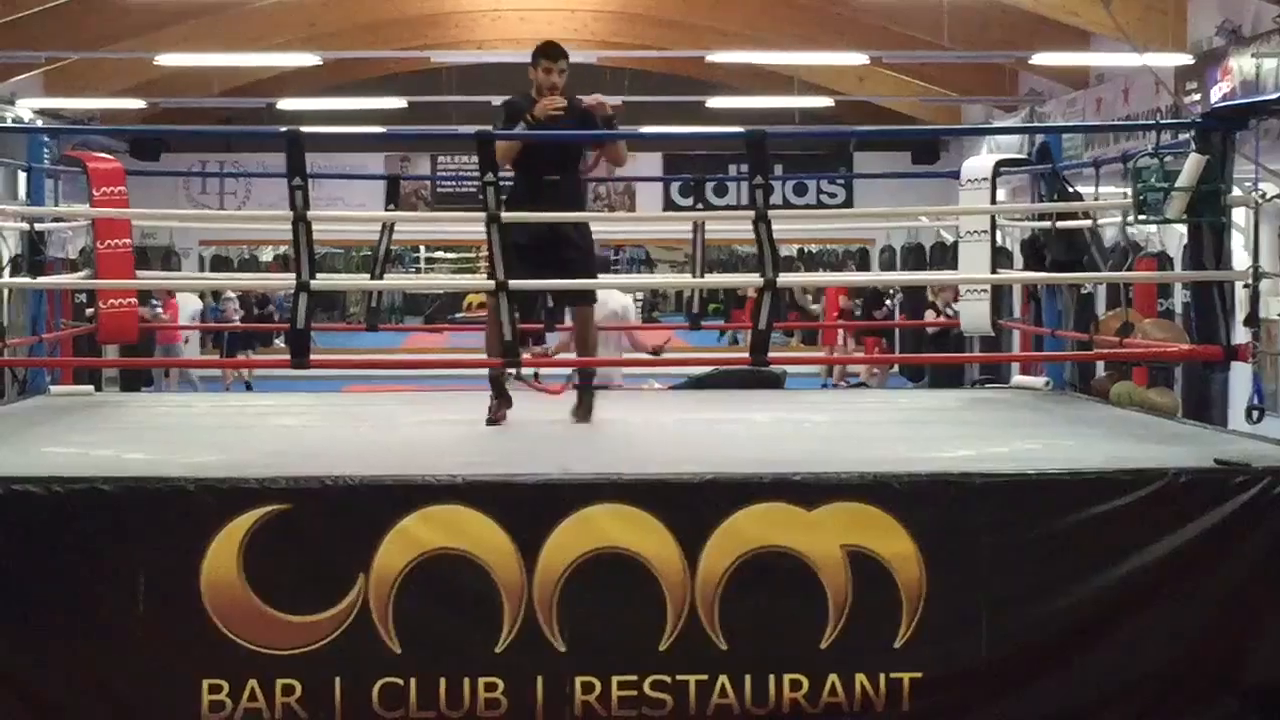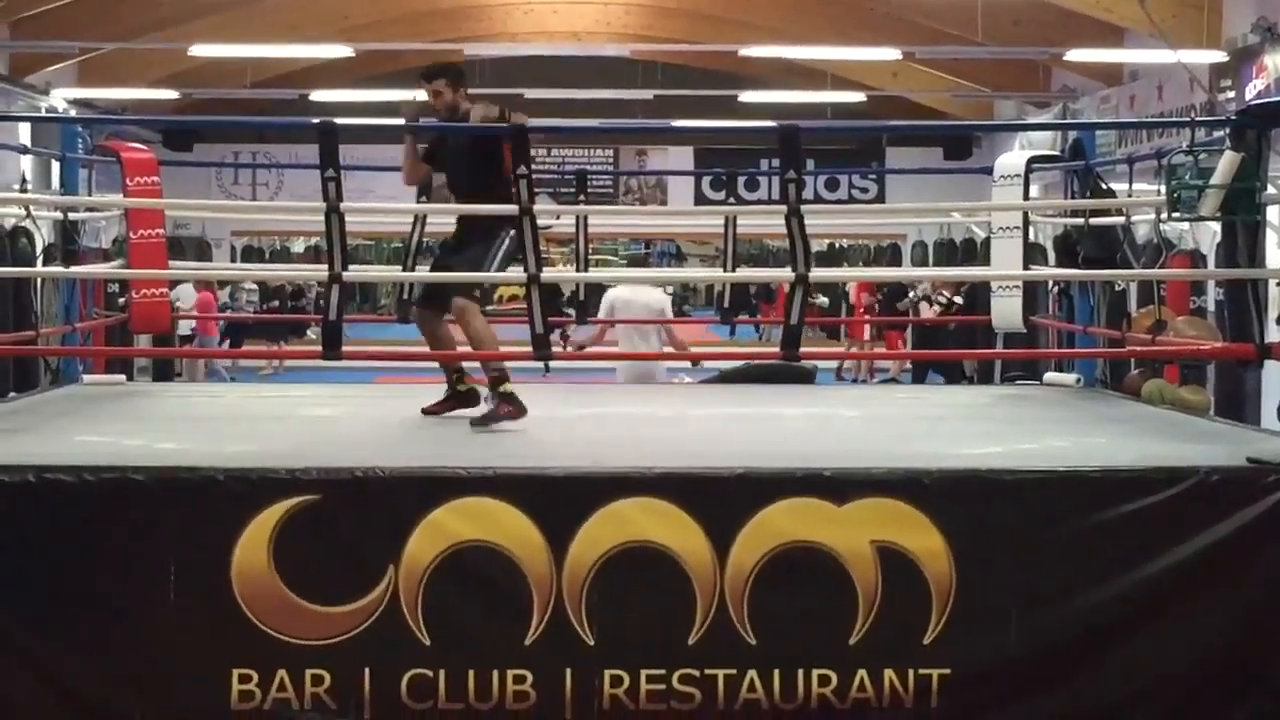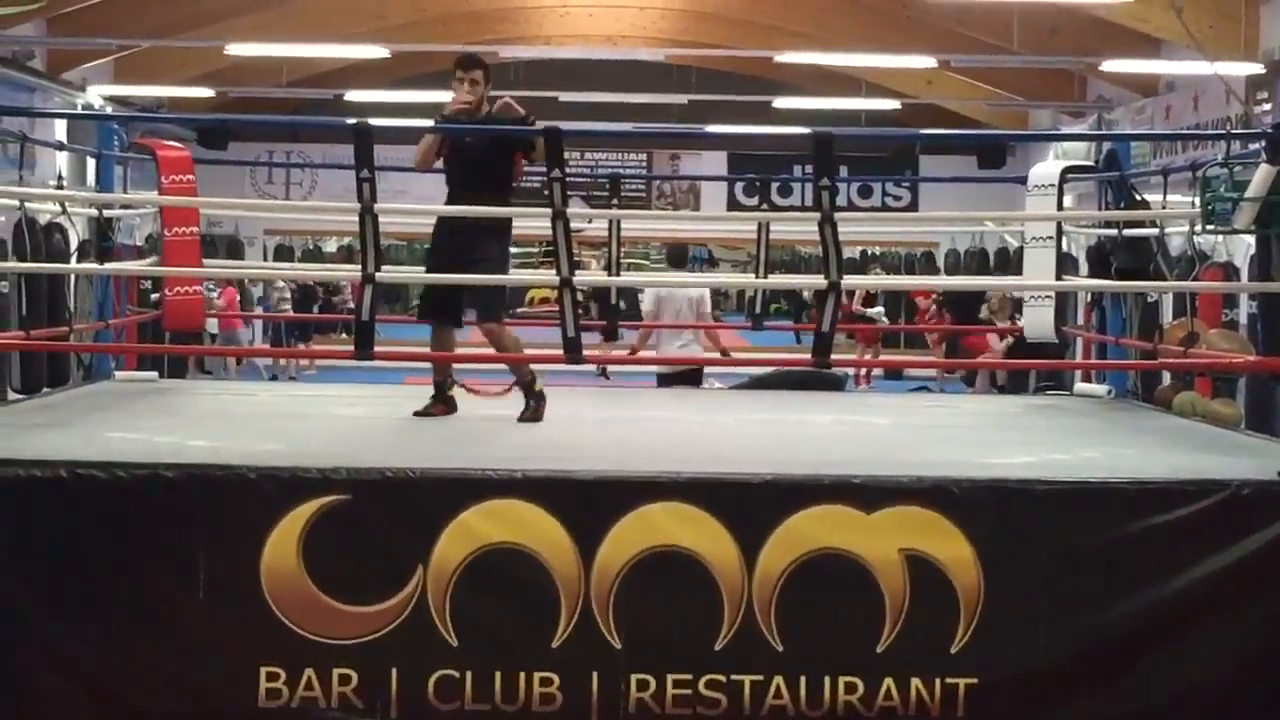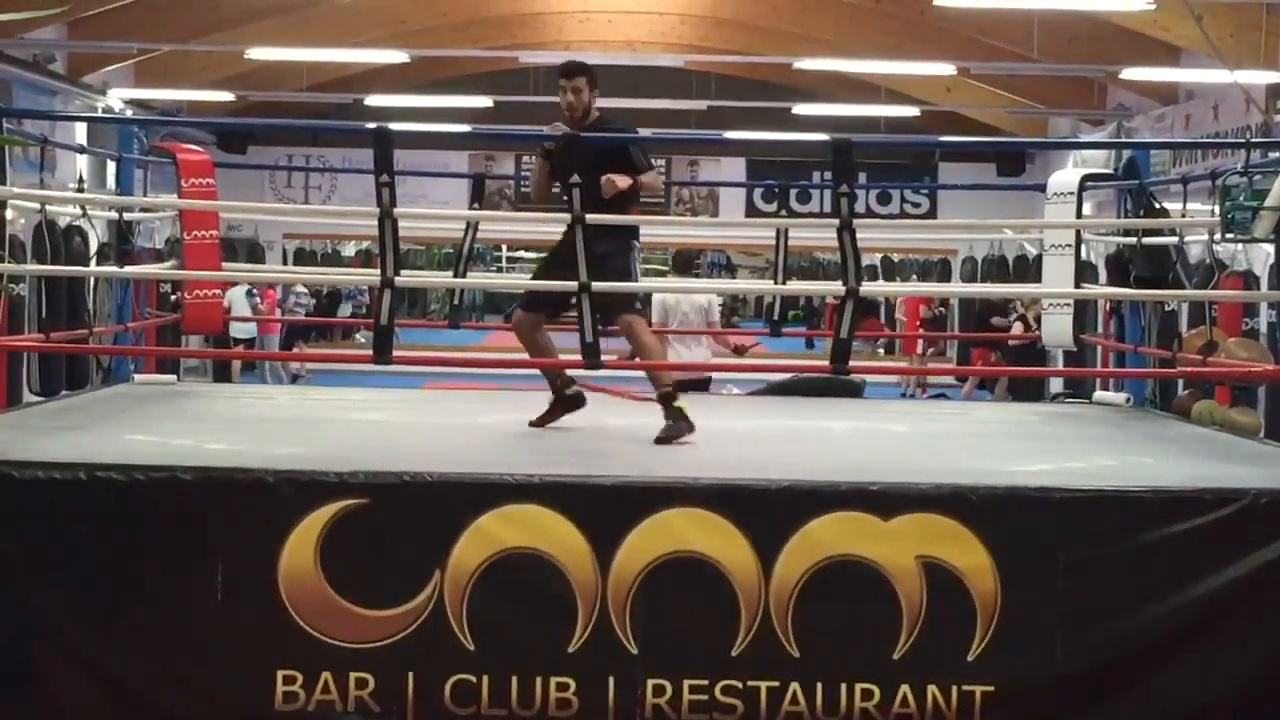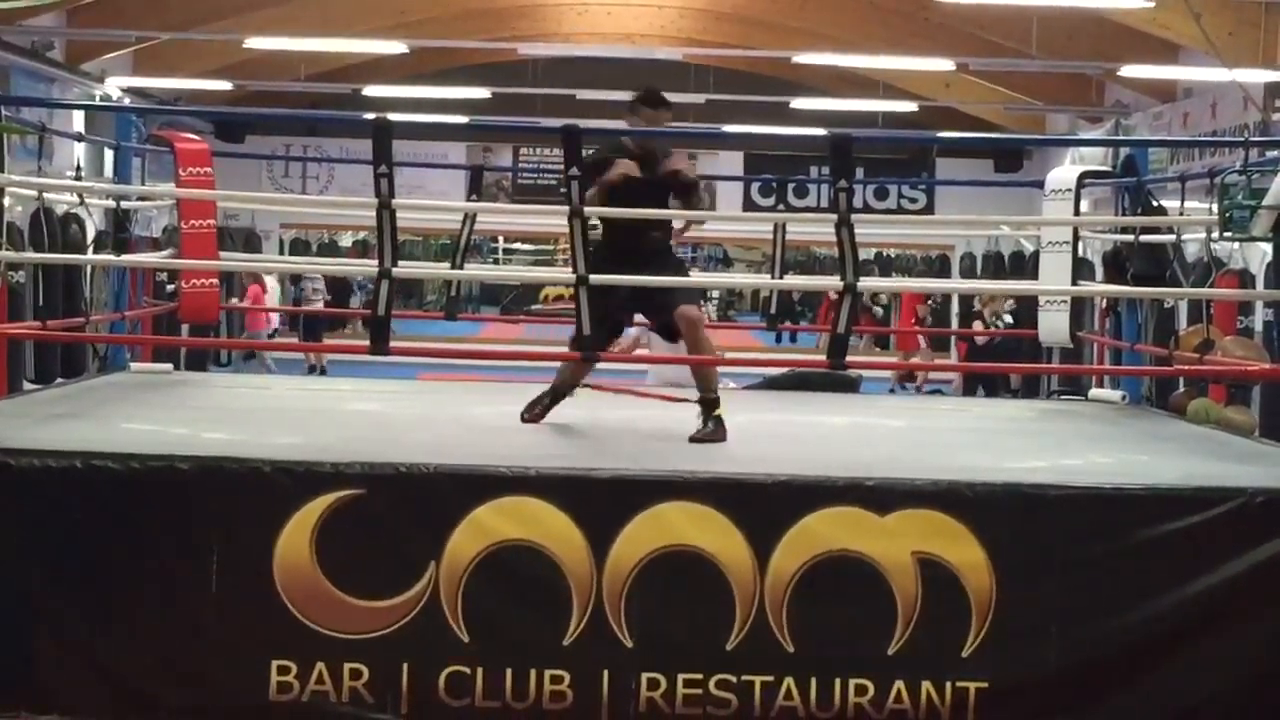
dt=1s
person 1, frame 1
left shoulder: (579, 110)
right shoulder: (514, 108)
left elbow: (618, 159)
right elbow: (501, 158)
left wrist: (607, 119)
right wrist: (531, 118)
left hip: (568, 215)
right hip: (522, 217)
left knee: (583, 308)
right knee: (499, 301)
left ankle: (585, 389)
right ankle: (499, 391)
person 1, frame 2
left shoulder: (488, 123)
right shoulder: (443, 134)
right elbow: (412, 177)
left wrist: (497, 116)
right wrist: (411, 127)
left hip: (498, 228)
right hip: (468, 229)
left knee: (463, 304)
right knee: (425, 312)
left ankle: (506, 395)
right ankle: (460, 387)
person 1, frame 3
left shoulder: (506, 123)
right shoulder: (450, 123)
left elbow: (544, 157)
right elbow: (421, 162)
left wrist: (523, 120)
right wrist: (445, 119)
left hip: (491, 234)
right hip: (450, 232)
left knee: (491, 325)
right knee: (440, 324)
left ankle: (532, 390)
right ankle: (443, 395)
person 1, frame 4
left shoulder: (617, 134)
right shoulder: (560, 142)
left elbow: (655, 183)
right elbow: (539, 196)
left wrist: (629, 181)
right wrist: (547, 152)
left hip: (614, 242)
right hip: (575, 241)
left knee: (630, 320)
right knee: (523, 321)
left ankle: (674, 411)
right ankle: (566, 393)
person 1, frame 5
left shoulder: (666, 160)
right shoulder: (604, 159)
left elbow: (695, 213)
left wrist: (688, 181)
right wrist: (605, 183)
left hip: (659, 260)
right hip: (612, 262)
left knee: (689, 318)
right knee: (583, 355)
left ankle: (712, 413)
right ankle: (556, 391)
